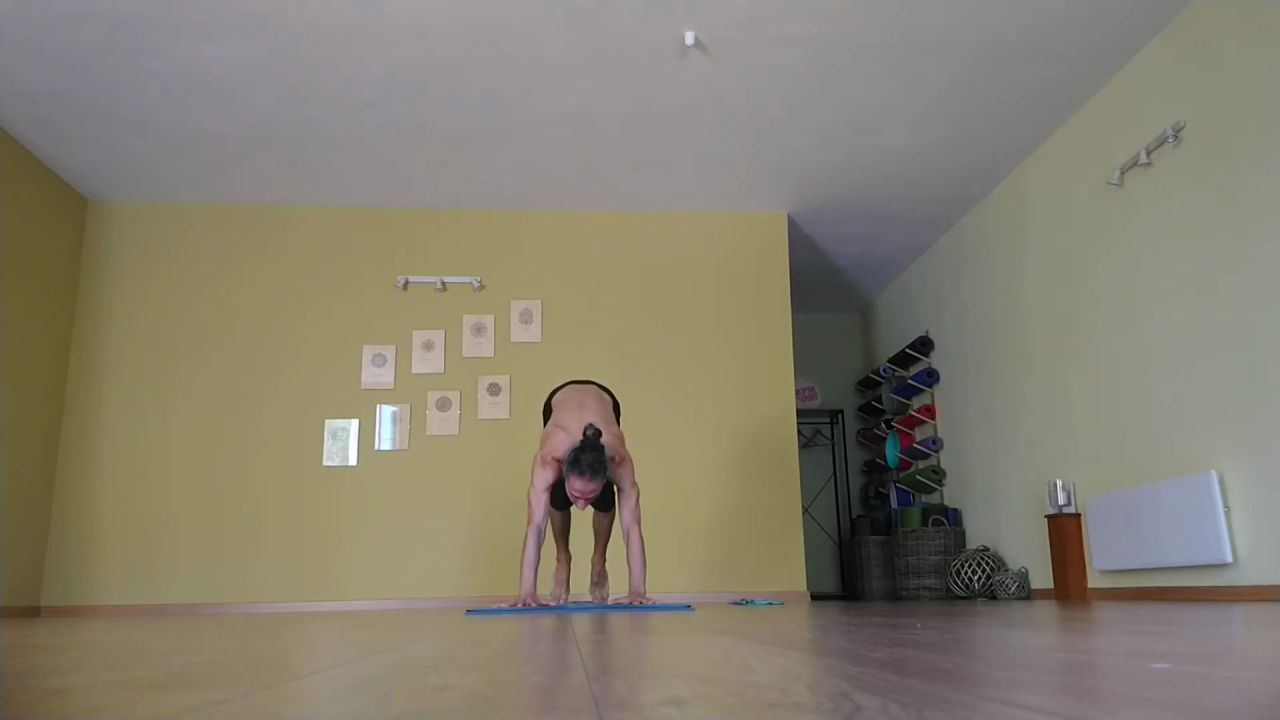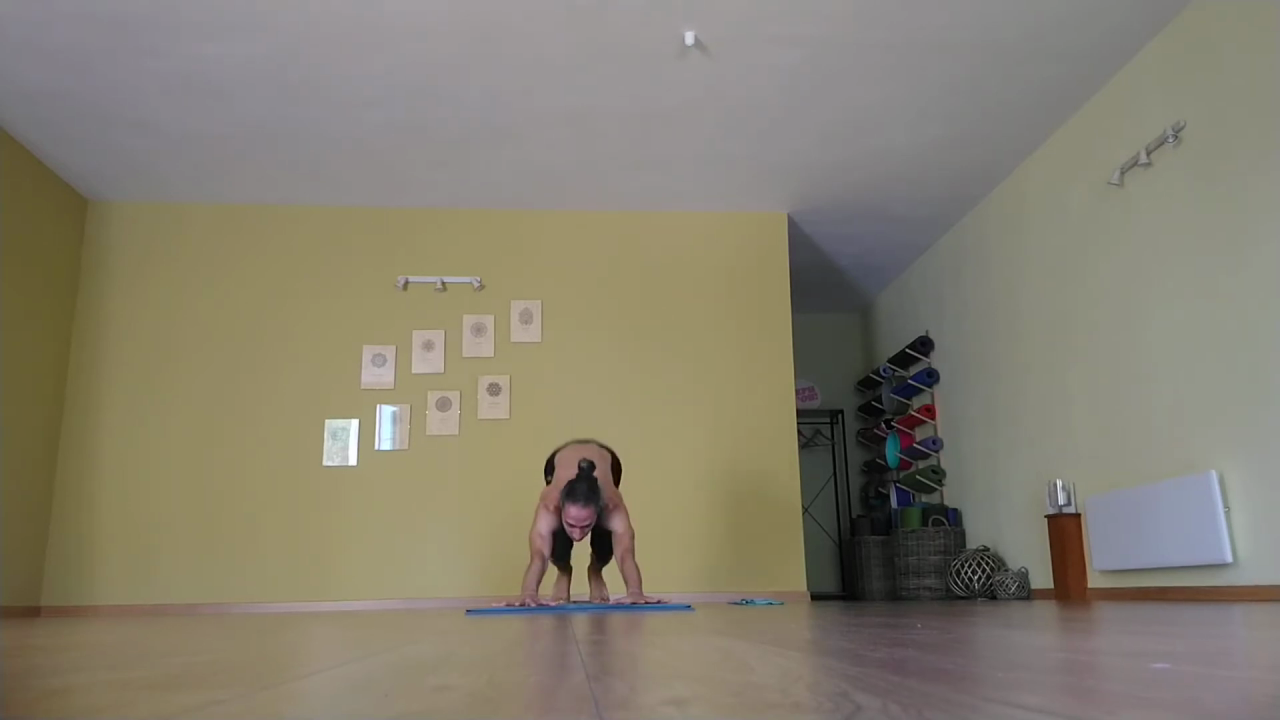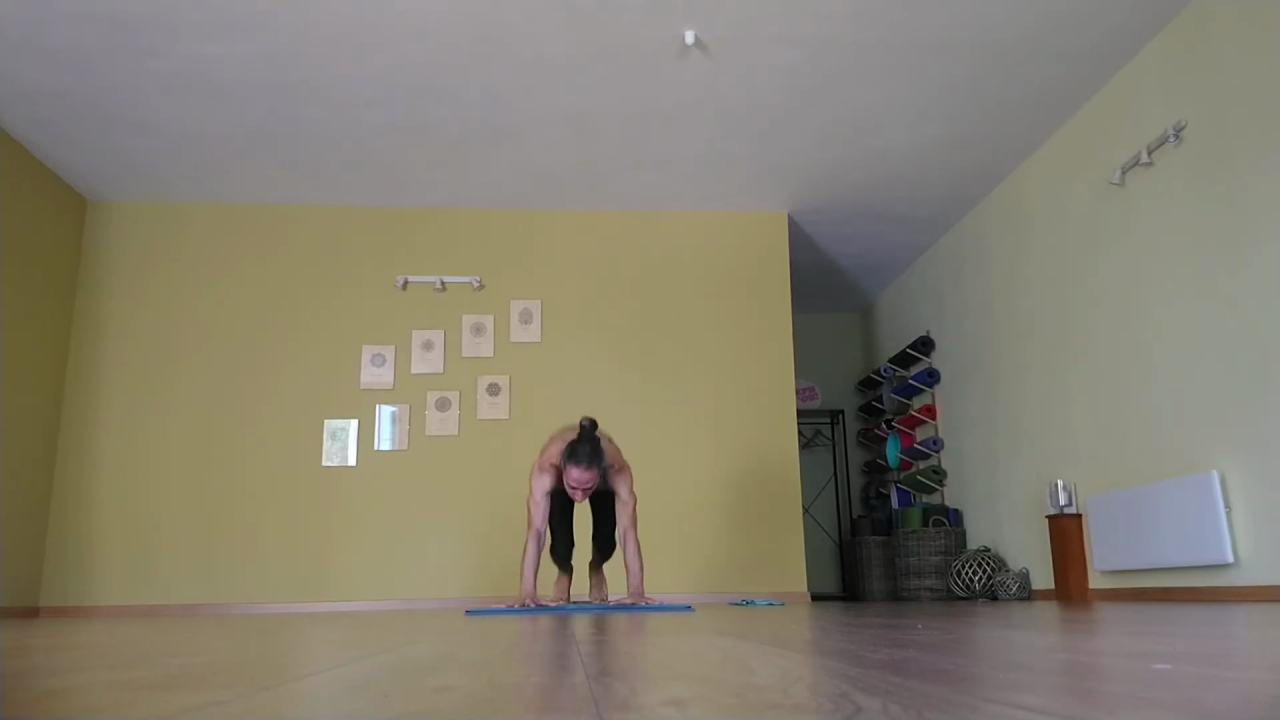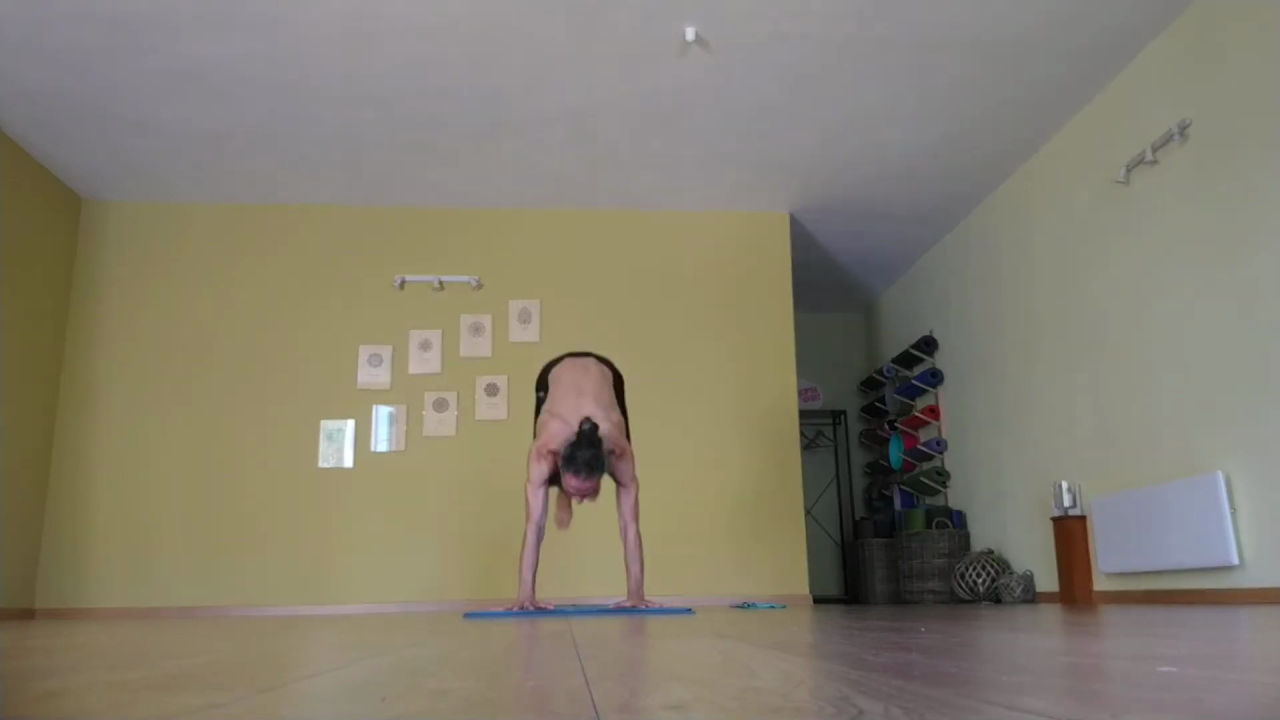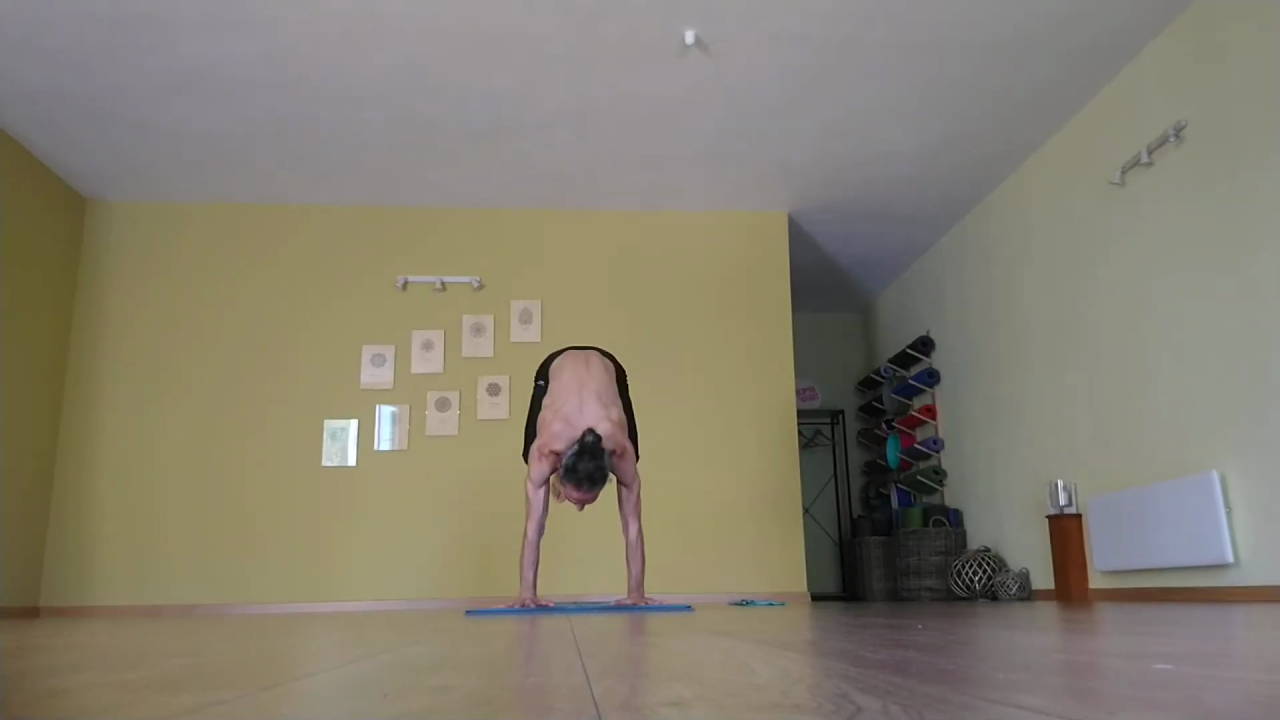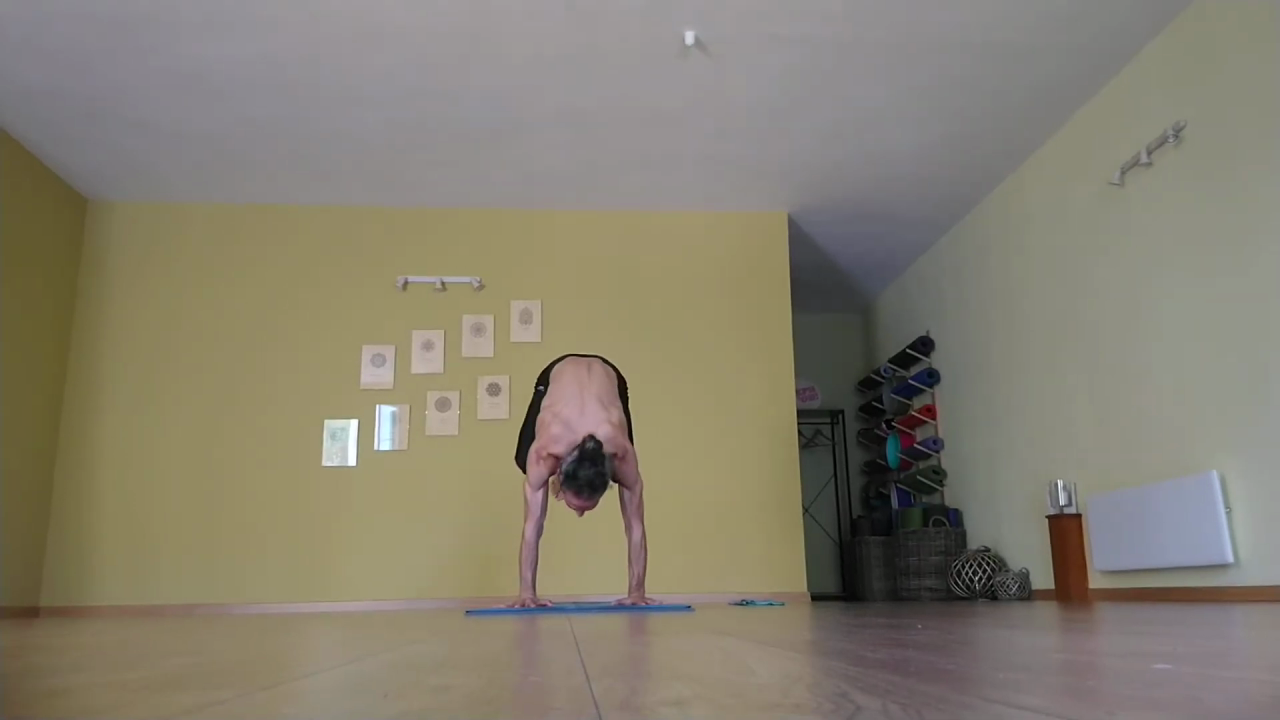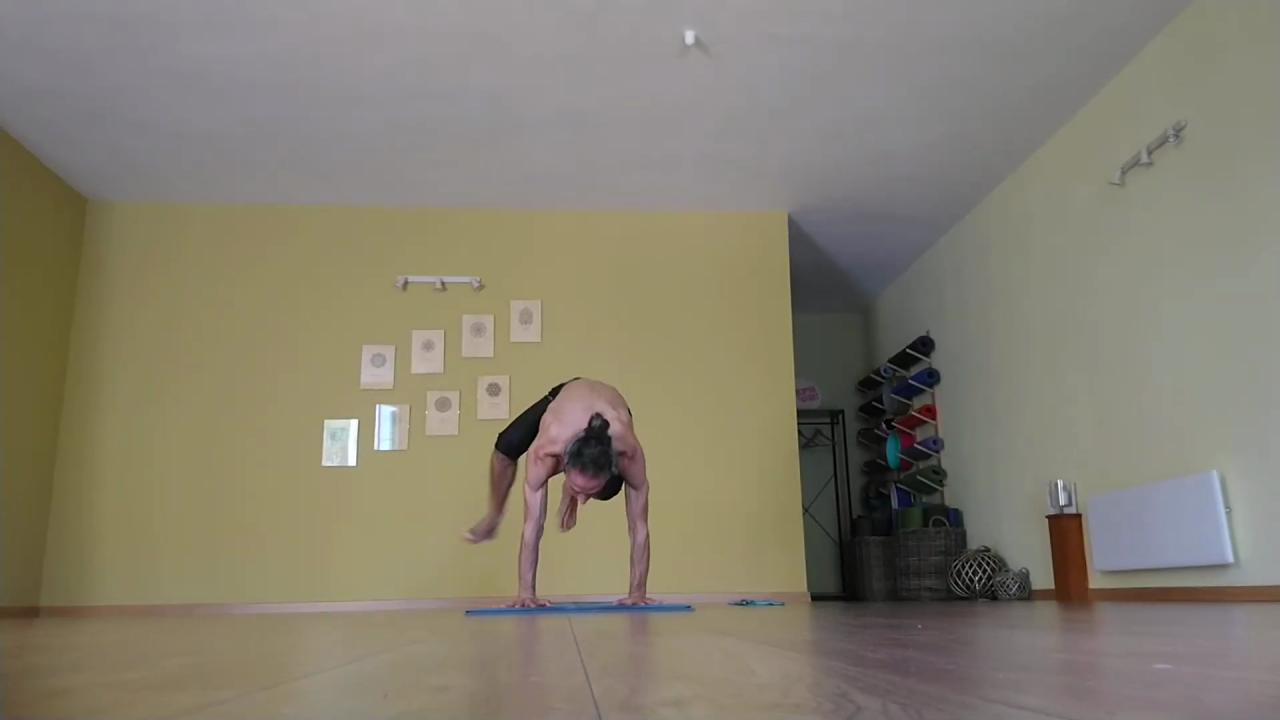
dt=0.3s
person 1, frame 1
left shoulder: (618, 459)
right shoulder: (548, 459)
left elbow: (631, 526)
right elbow: (535, 526)
left wrist: (637, 590)
right wrist: (526, 591)
left knee: (604, 500)
right knee: (558, 498)
left ankle: (599, 562)
right ankle: (562, 559)
person 1, frame 2
left shoulder: (612, 506)
right shoulder: (550, 504)
left elbow: (625, 553)
right elbow: (539, 554)
left wrist: (635, 591)
right wrist: (529, 591)
left knee: (603, 549)
right knee: (559, 550)
left ankle: (595, 574)
right ankle: (564, 574)
person 1, frame 3
left shoulder: (617, 469)
right shoulder: (547, 468)
left elbow: (628, 533)
right elbow: (535, 531)
left wrist: (636, 591)
right wrist: (527, 589)
left knee: (606, 541)
right knee: (561, 548)
left ankle: (596, 568)
right ankle: (564, 574)
person 1, frame 4
left shoulder: (617, 451)
right shoulder: (545, 451)
left elbow: (629, 526)
right elbow: (534, 525)
left wrist: (636, 594)
right wrist: (525, 594)
left knee: (623, 476)
right knee: (547, 479)
right ankle: (559, 488)
person 1, frame 5
left shoulder: (620, 451)
right shoulder: (546, 451)
left elbow: (631, 524)
right elbow: (534, 524)
left wrist: (636, 592)
right wrist: (526, 592)
left hip: (606, 366)
right hip: (556, 365)
right knee: (531, 458)
person 1, frame 6
left shoulder: (621, 454)
right shoulder: (544, 452)
left elbow: (634, 525)
right elbow: (533, 524)
left wrist: (637, 591)
right wrist: (526, 592)
left hip: (607, 374)
right hip: (557, 373)
left knee: (621, 476)
right knee: (525, 463)
person 1, frame 7
left shoulder: (629, 452)
right shoulder: (546, 449)
left elbow: (639, 527)
right elbow: (532, 524)
left wrist: (638, 592)
right wrist: (526, 591)
left knee: (607, 490)
right knee: (506, 446)
left ankle: (575, 491)
right ankle: (494, 514)
